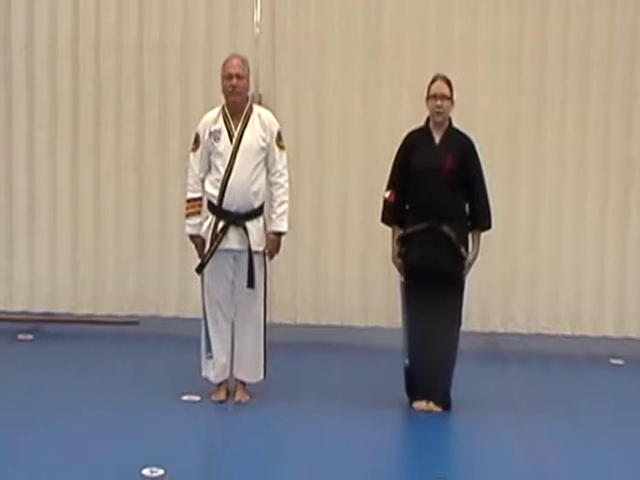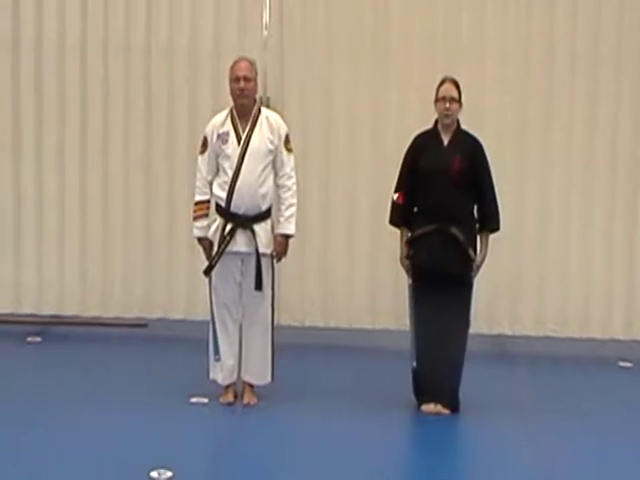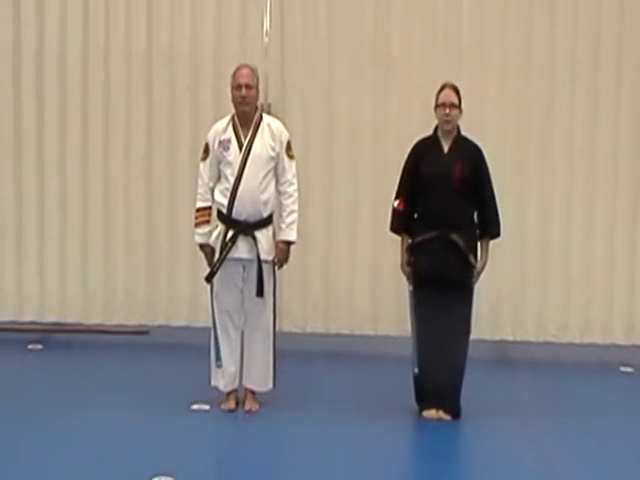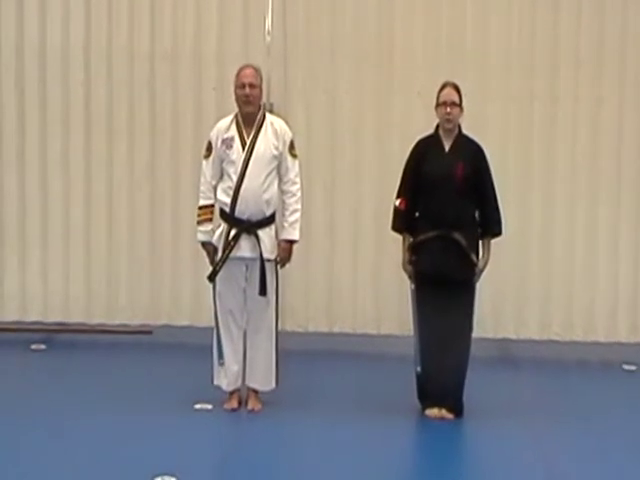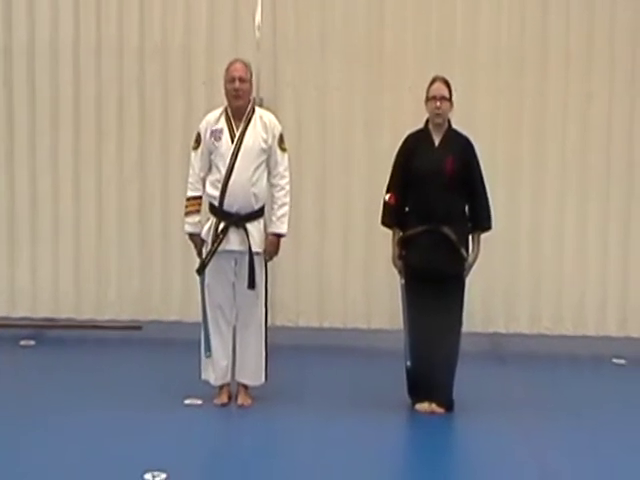
dt=0.5s
person 1, frame 1
left shoulder: (267, 122)
right shoulder: (208, 124)
left elbow: (279, 178)
right elbow: (195, 179)
left wrist: (277, 228)
right wrist: (195, 228)
left hip: (253, 228)
right hip: (216, 227)
left knee: (250, 307)
right knee: (217, 305)
left ankle: (242, 380)
right ankle: (219, 378)
person 1, frame 2
left shoulder: (274, 125)
right shoulder: (216, 126)
left elbow: (287, 181)
right elbow: (203, 182)
left wrist: (284, 230)
right wrist: (202, 230)
left hip: (260, 231)
right hip: (224, 230)
left knee: (257, 309)
right knee: (224, 308)
left ankle: (250, 382)
right ankle: (228, 381)
person 1, frame 3
left shoulder: (276, 132)
right shoulder: (218, 133)
left elbow: (288, 188)
right elbow: (204, 188)
left wrist: (286, 237)
right wrist: (204, 237)
left hip: (262, 237)
right hip: (226, 236)
left knee: (259, 316)
right knee: (226, 314)
left ankle: (252, 389)
right ankle: (229, 388)
person 1, frame 4
left shoulder: (279, 131)
right shoulder: (221, 131)
left elbow: (291, 187)
right elbow: (207, 187)
left wrist: (288, 236)
right wrist: (206, 235)
left hip: (264, 236)
right hip: (229, 235)
left knee: (261, 315)
right knee: (228, 313)
left ankle: (255, 388)
right ankle: (232, 387)
person 1, frame 5
left shoulder: (268, 124)
right shoulder: (209, 124)
left elbow: (280, 180)
right elbow: (195, 178)
left wrist: (276, 230)
right wrist: (193, 226)
left hip: (253, 229)
right hip: (217, 228)
left knee: (250, 308)
right knee: (218, 307)
left ankle: (245, 383)
right ankle: (222, 382)
person 2, frame 1
left shoulder: (463, 145)
right shoulder: (412, 142)
left elbow: (477, 195)
right elbow: (396, 192)
left wrist: (474, 243)
right wrist: (396, 240)
left hip: (451, 240)
right hip: (417, 239)
left knee: (446, 318)
right knee: (418, 316)
left ankle: (439, 392)
right ankle: (419, 390)
person 2, frame 2
left shoulder: (471, 147)
right shoulder: (420, 144)
left elbow: (485, 197)
right elbow: (404, 194)
left wrist: (483, 244)
right wrist: (404, 242)
left hip: (460, 242)
right hip: (425, 240)
left knee: (455, 319)
right knee: (426, 318)
left ankle: (447, 394)
right ankle: (427, 392)
person 2, frame 3
left shoulder: (472, 153)
right shoulder: (421, 150)
left elbow: (485, 203)
right elbow: (405, 200)
left wrist: (484, 250)
right wrist: (404, 247)
left hip: (461, 248)
right hip: (426, 247)
left knee: (455, 326)
right knee: (427, 324)
left ankle: (448, 400)
right ankle: (428, 398)
person 2, frame 4
left shoulder: (473, 152)
right shoulder: (422, 150)
left elbow: (487, 202)
right elbow: (406, 199)
left wrist: (485, 249)
right wrist: (406, 246)
left hip: (462, 247)
right hip: (427, 246)
left knee: (458, 325)
right knee: (429, 324)
left ankle: (451, 399)
right ankle: (431, 397)
person 2, frame 5
left shoulder: (463, 146)
right shoulder: (412, 144)
left elbow: (476, 195)
right elbow: (396, 194)
left wrist: (475, 243)
right wrist: (396, 241)
left hip: (452, 241)
right hip: (417, 240)
left knee: (447, 319)
right knee: (419, 317)
left ankle: (441, 394)
right ankle: (421, 392)
